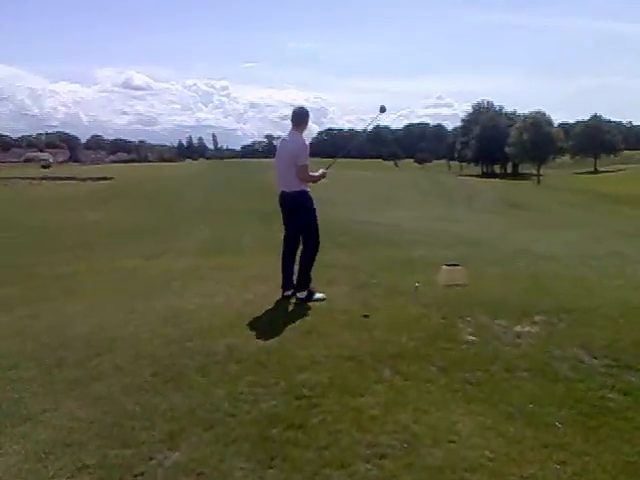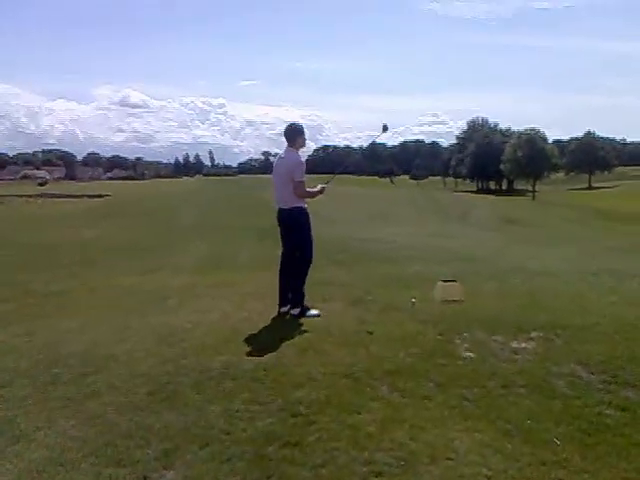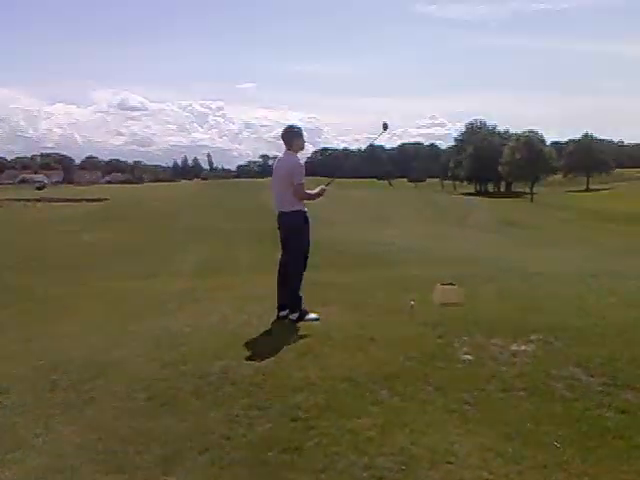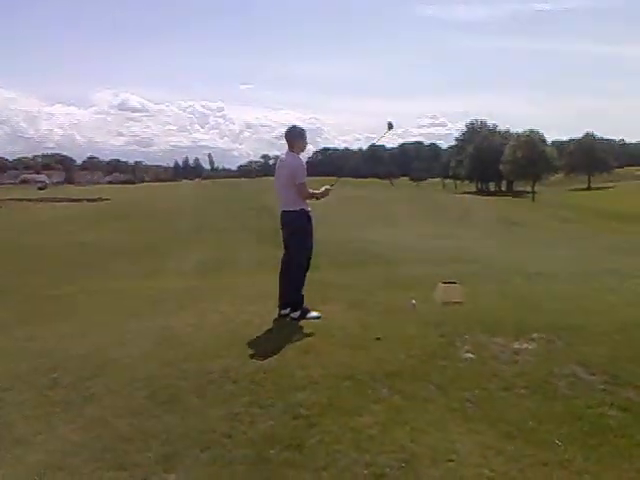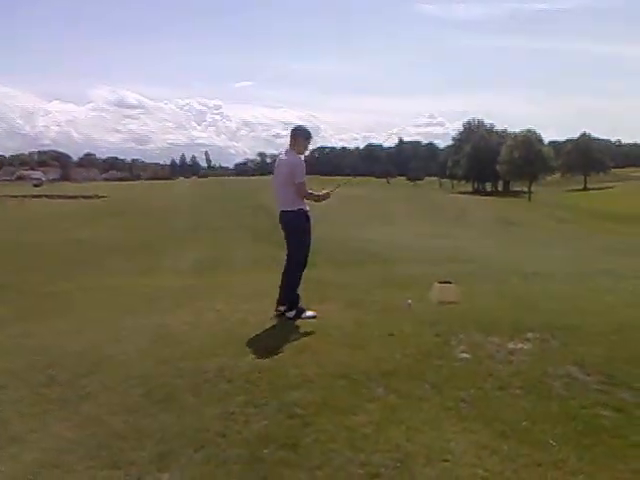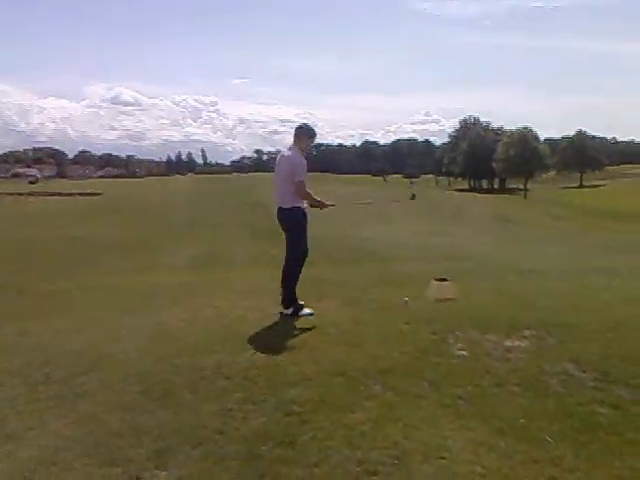
dt=0.2s
person 1, frame 1
left shoulder: (283, 142)
right shoulder: (301, 144)
right elbow: (303, 176)
left wrist: (313, 177)
right wrist: (319, 175)
left hip: (285, 196)
right hip: (299, 197)
left knee: (290, 242)
right knee: (311, 242)
left ankle: (287, 287)
right ankle: (303, 289)
person 1, frame 2
left shoulder: (280, 159)
right shoulder: (297, 160)
right elbow: (300, 192)
left wrist: (311, 192)
right wrist: (317, 191)
left hip: (283, 212)
right hip: (296, 214)
left knee: (288, 258)
right knee: (304, 259)
left ankle: (284, 303)
right ankle: (296, 305)
person 1, frame 3
left shoulder: (279, 161)
right shoulder: (296, 163)
right elbow: (300, 194)
left wrist: (311, 195)
right wrist: (317, 192)
left hip: (283, 215)
right hip: (296, 217)
left knee: (287, 261)
right knee: (298, 263)
left ankle: (283, 307)
right ankle: (294, 310)
person 1, frame 4
left shoulder: (282, 161)
right shoulder: (297, 163)
right elbow: (303, 193)
left wrist: (314, 194)
right wrist: (320, 193)
left hip: (287, 215)
right hip: (299, 216)
left knee: (289, 260)
right knee: (301, 262)
left ankle: (285, 305)
right ankle: (296, 308)
person 1, frame 5
left shoulder: (281, 159)
right shoulder: (297, 161)
right elbow: (302, 192)
left wrist: (313, 196)
right wrist: (319, 196)
left hip: (286, 214)
right hip: (297, 215)
left knee: (292, 259)
right knee: (298, 261)
left ankle: (283, 302)
right ankle: (292, 307)
person 1, frame 6
left shoulder: (283, 156)
right shoulder: (298, 159)
right elbow: (301, 191)
left wrist: (311, 200)
right wrist: (317, 202)
left hip: (284, 210)
right hip: (294, 212)
left knee: (297, 254)
right knee: (295, 257)
left ankle: (288, 297)
right ankle: (289, 305)
